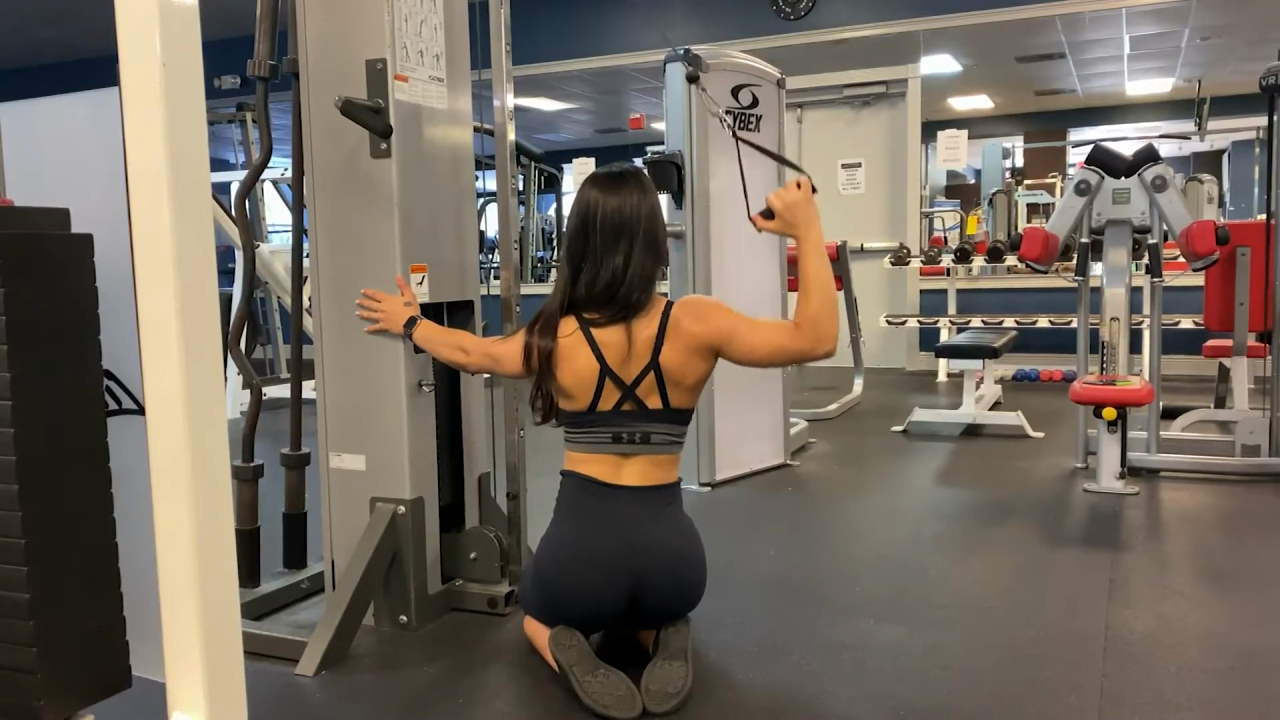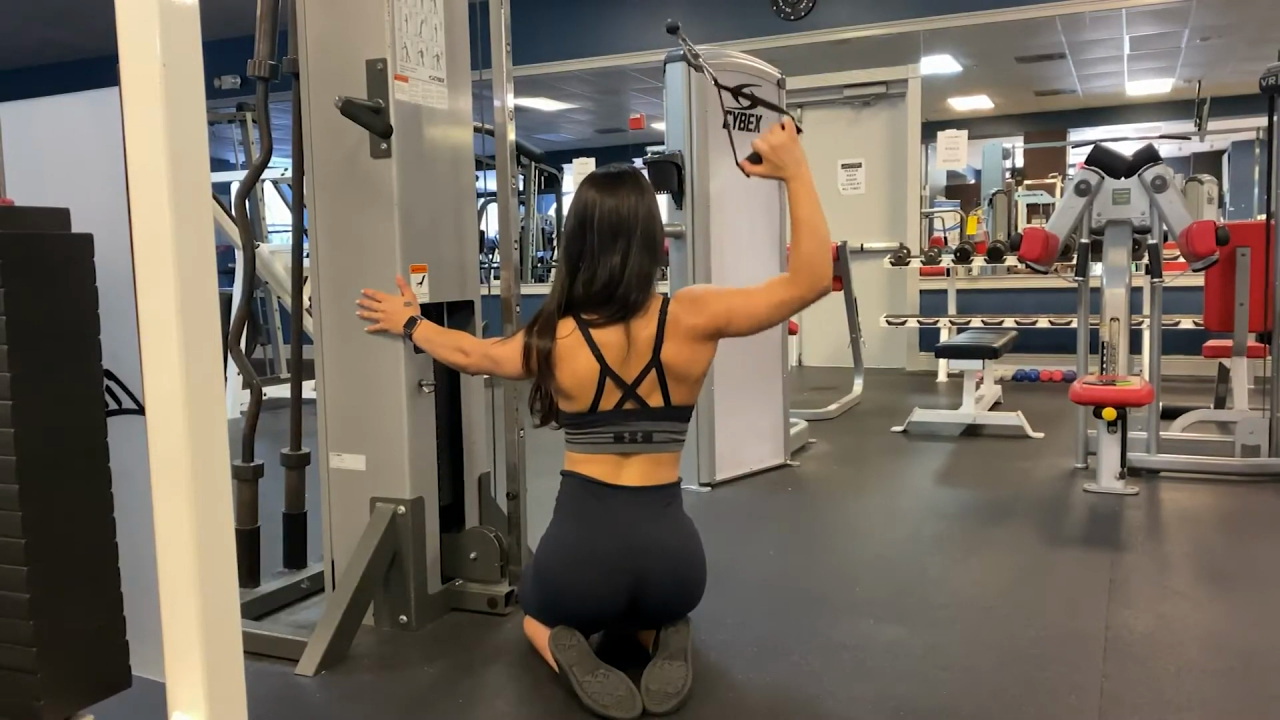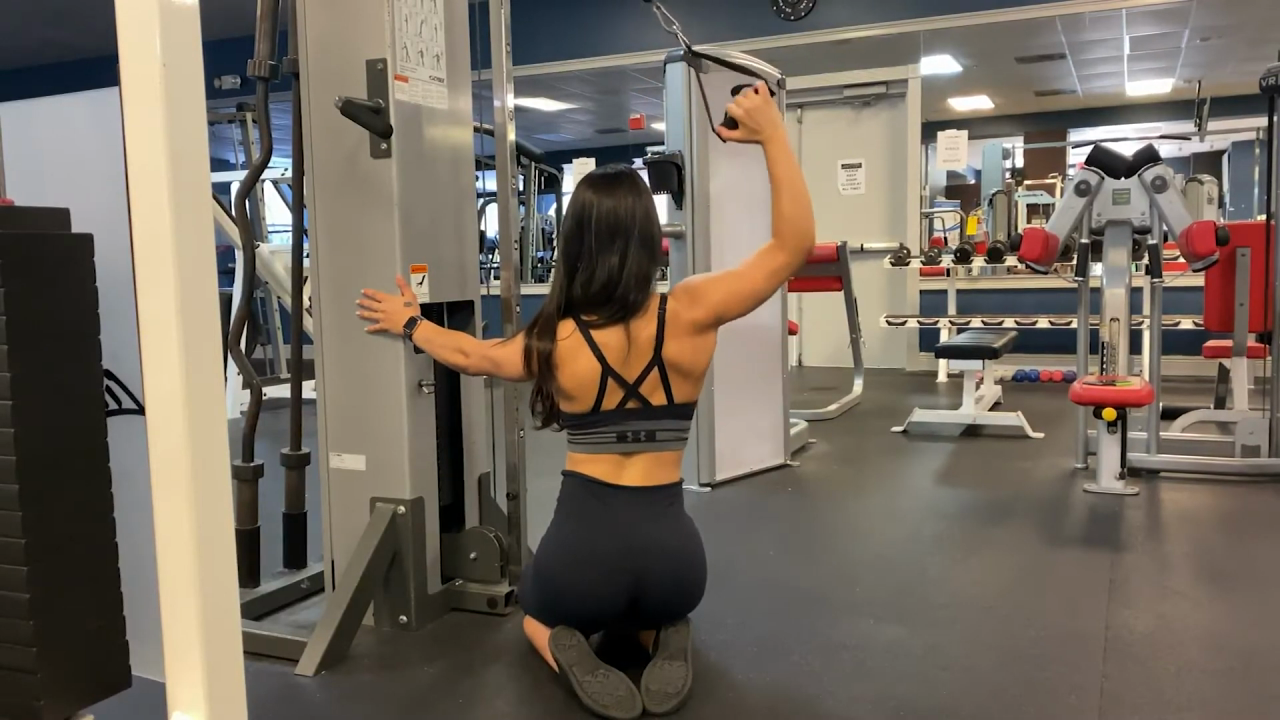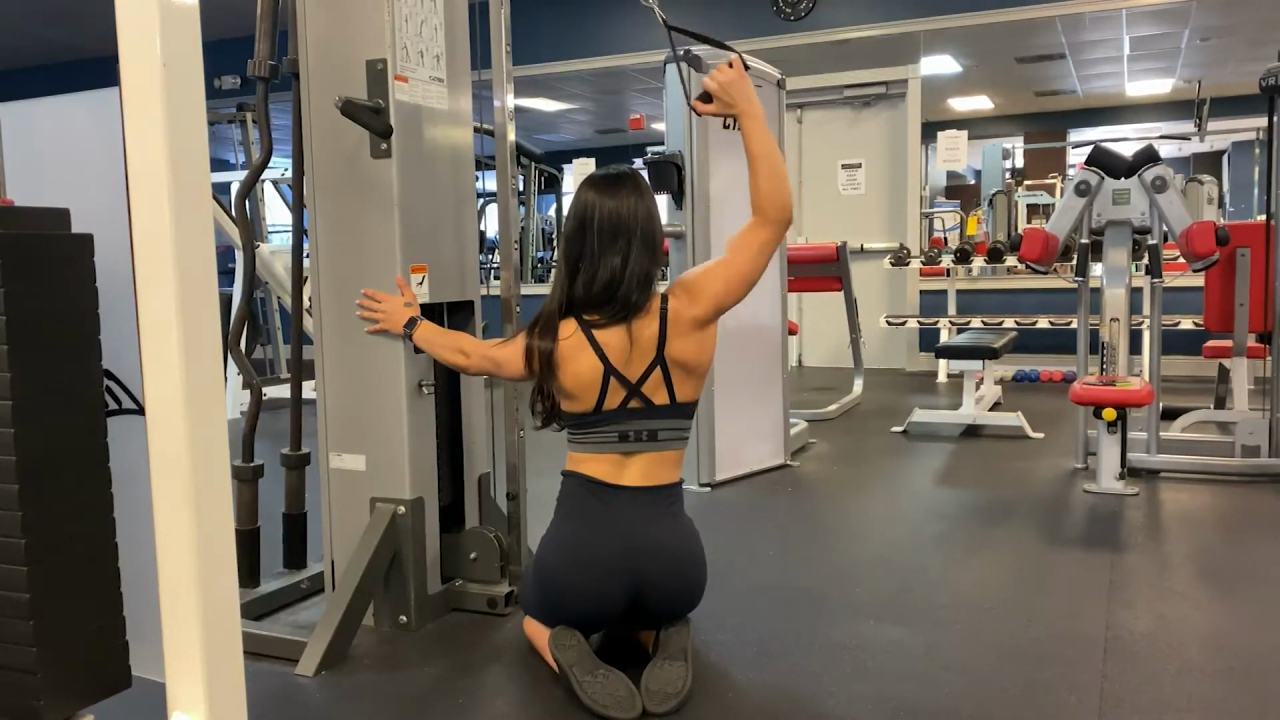
dt=0.3s
person 1, frame 1
left shoulder: (554, 338)
right shoulder: (695, 324)
left elbow: (471, 353)
right elbow: (816, 339)
left wrist: (409, 323)
right wrist: (807, 232)
left hip: (581, 546)
right hip: (668, 552)
left knee: (538, 612)
right knee: (649, 599)
left ankle: (568, 652)
right ankle: (663, 638)
person 1, frame 2
left shoulder: (553, 340)
right shoulder: (692, 321)
left elbow: (473, 353)
right elbow: (810, 279)
left wrist: (409, 322)
right wrist: (794, 170)
left hip: (581, 545)
right hip: (669, 552)
left knee: (539, 613)
right knee: (653, 596)
left ankle: (569, 654)
right ankle: (663, 638)
person 1, frame 3
left shoulder: (555, 341)
right shoulder: (691, 317)
left elbow: (472, 355)
right elbow: (794, 243)
left wrist: (408, 323)
right wrist: (772, 134)
left hip: (582, 548)
right hip: (671, 552)
left knee: (539, 613)
right knee: (651, 601)
left ankle: (568, 654)
right ankle: (663, 641)
person 1, frame 4
left shoulder: (557, 341)
right shoulder: (690, 315)
left elbow: (473, 355)
right elbow: (773, 217)
left wrist: (408, 322)
right wrist: (746, 107)
left hip: (582, 545)
right hip: (670, 550)
left knee: (539, 614)
right knee: (657, 604)
left ankle: (569, 657)
right ankle: (663, 640)
